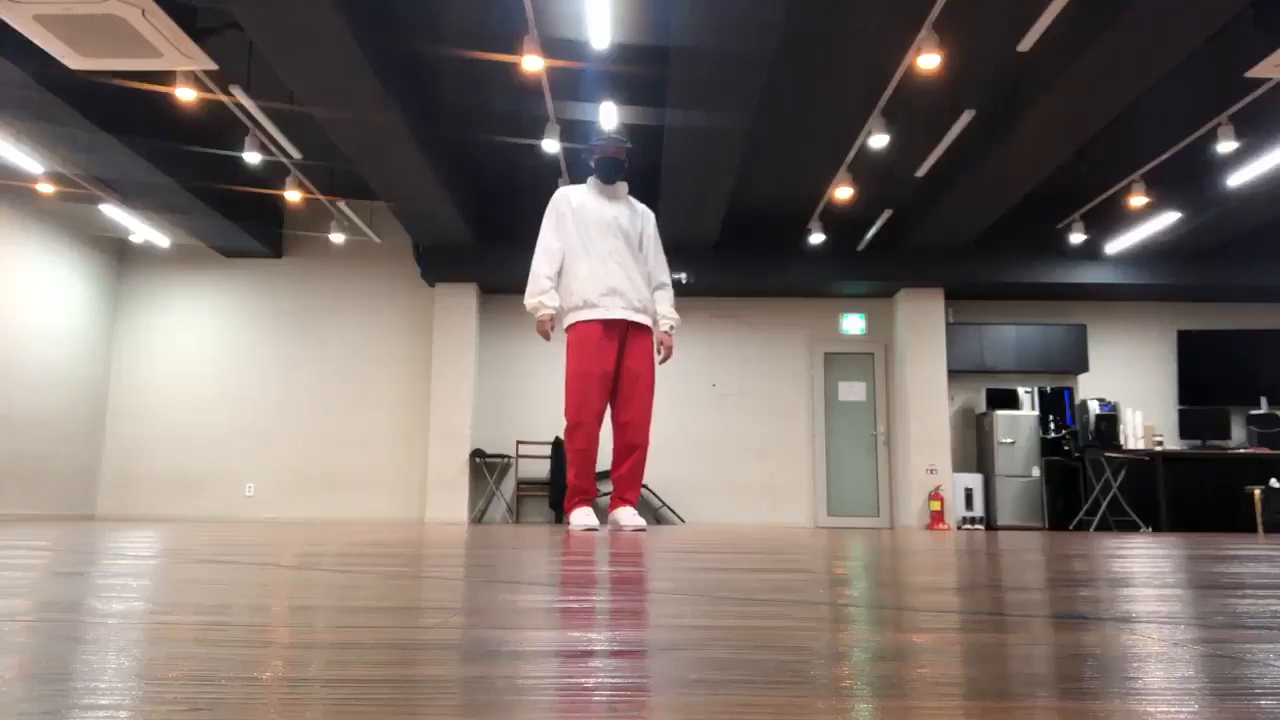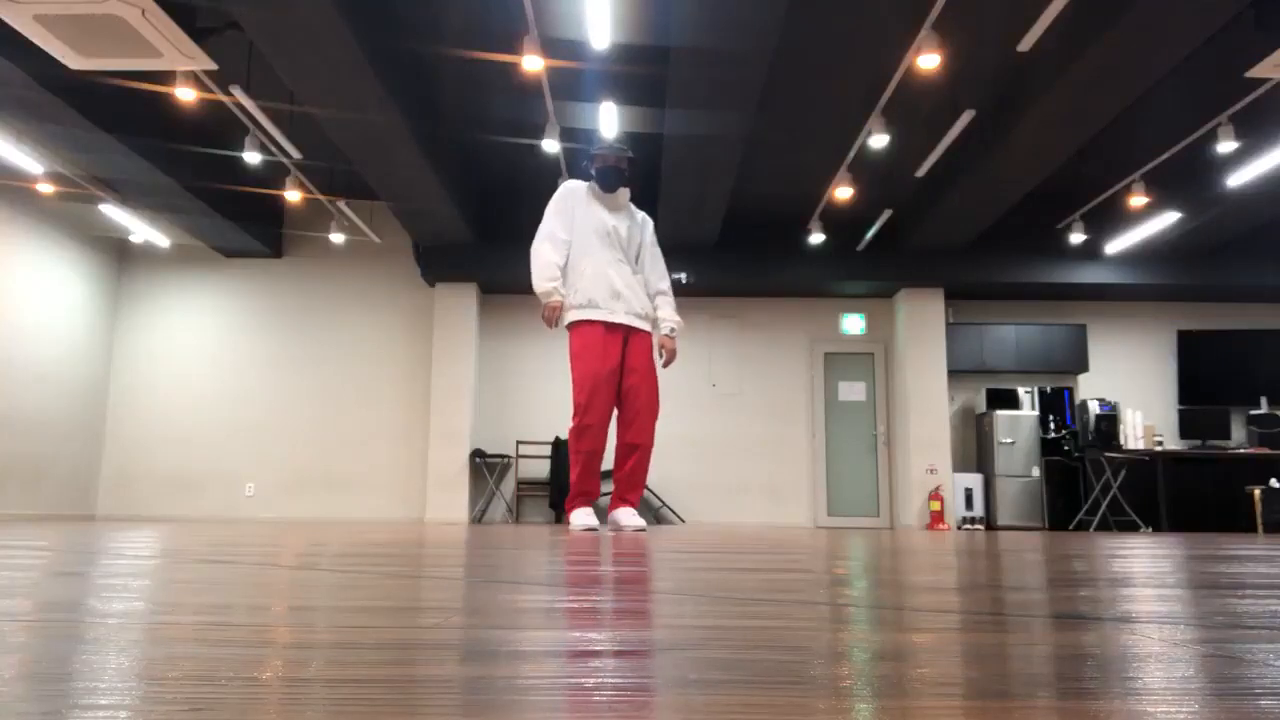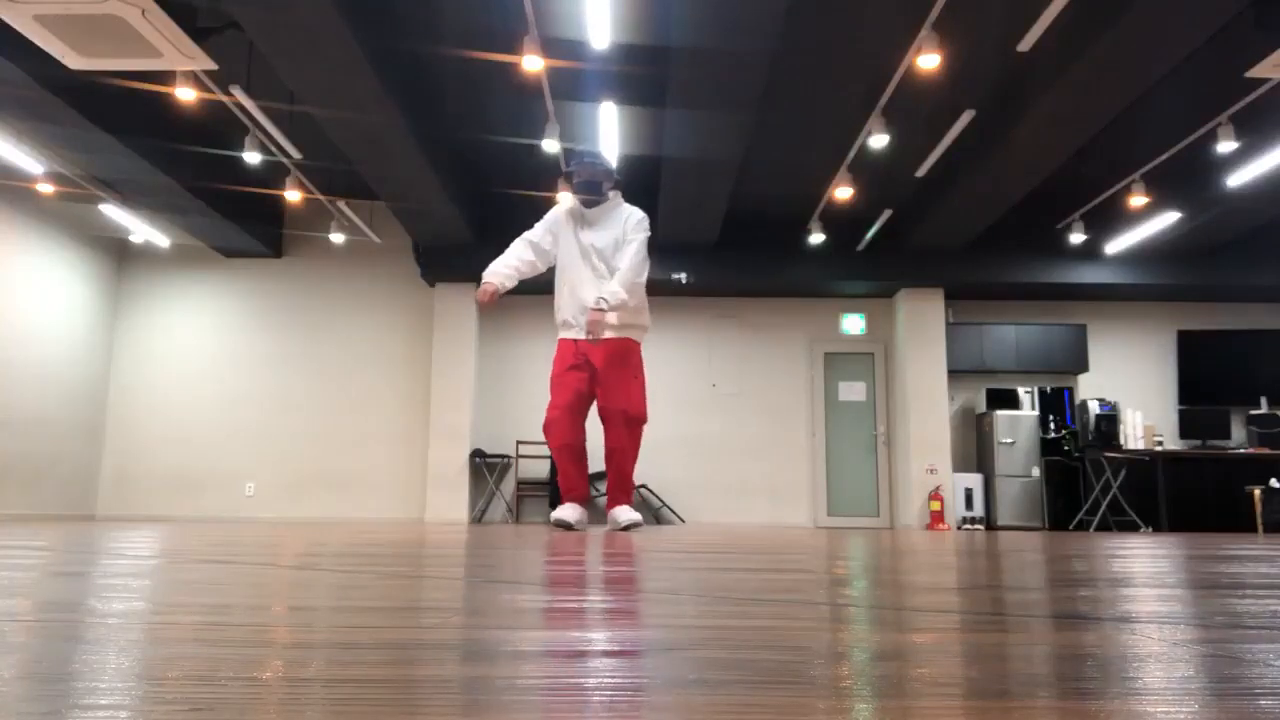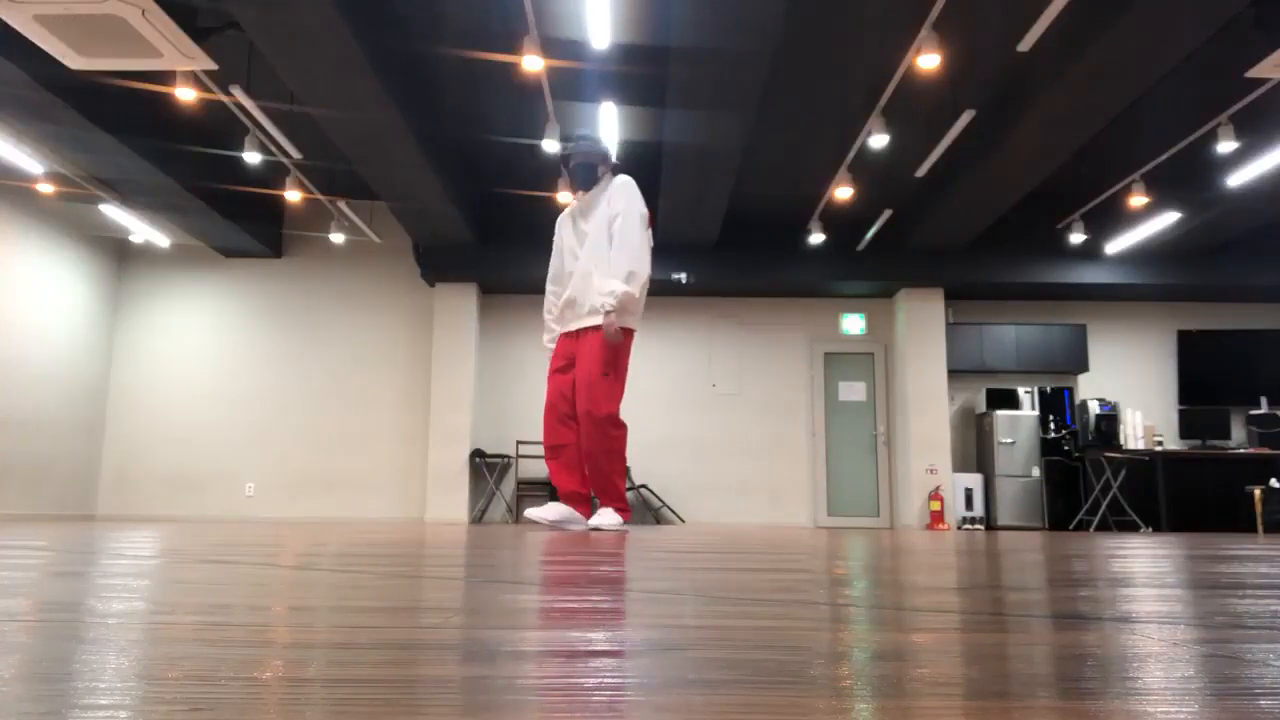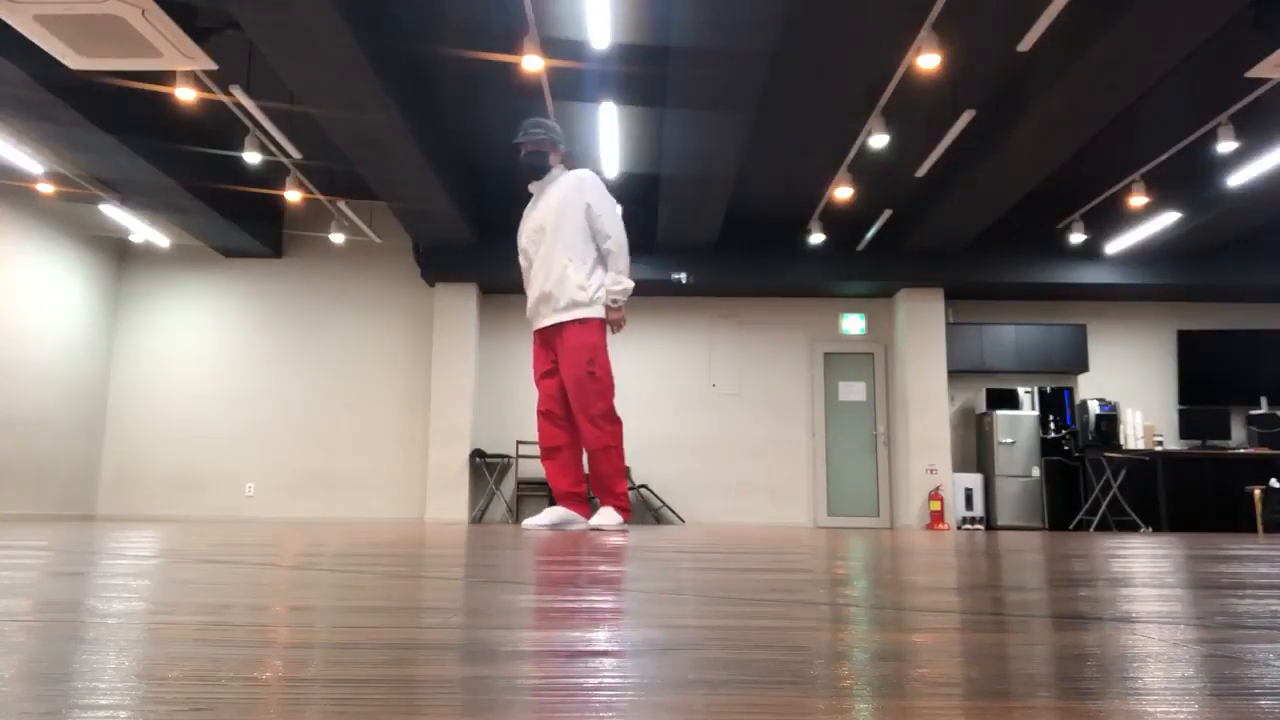
dt=1s
person 1, frame 1
left shoulder: (642, 214)
right shoulder: (567, 199)
left elbow: (658, 272)
right elbow: (548, 253)
left wrist: (665, 322)
right wrist: (544, 303)
left hip: (637, 321)
right hip: (588, 317)
left knee: (635, 417)
right knee: (583, 414)
left ankle: (624, 504)
right ankle: (580, 504)
person 1, frame 2
left shoulder: (640, 220)
right shoulder: (572, 195)
left elbow: (656, 275)
right elbow: (548, 243)
left wrist: (667, 326)
right wrist: (552, 290)
left hip: (637, 324)
right hip: (590, 318)
left knee: (641, 414)
right knee: (591, 410)
left ankle: (624, 504)
right ankle: (581, 504)
person 1, frame 3
left shoulder: (632, 218)
right shoulder: (562, 215)
left elbow: (630, 269)
right elbow: (529, 248)
left wrist: (602, 304)
right wrist: (495, 277)
left hip: (619, 334)
right hip: (571, 335)
left knee: (625, 415)
right knee: (561, 419)
left ankle: (619, 502)
right ankle: (575, 501)
person 1, frame 4
left shoulder: (622, 189)
right shoulder: (567, 217)
left elbow: (630, 252)
left wrist: (612, 306)
right wrist: (551, 335)
left hip: (607, 322)
right hip: (569, 327)
left knee: (597, 412)
right knee: (559, 414)
left ankle: (612, 507)
right ankle: (573, 503)
person 1, frame 5
left shoulder: (581, 183)
right shoulder: (531, 208)
left elbow: (613, 239)
left wrist: (615, 297)
right wrist: (538, 310)
left hip: (581, 314)
right hip: (544, 321)
left knee: (593, 409)
right knee: (552, 413)
left ankle: (613, 506)
right ankle: (570, 504)
